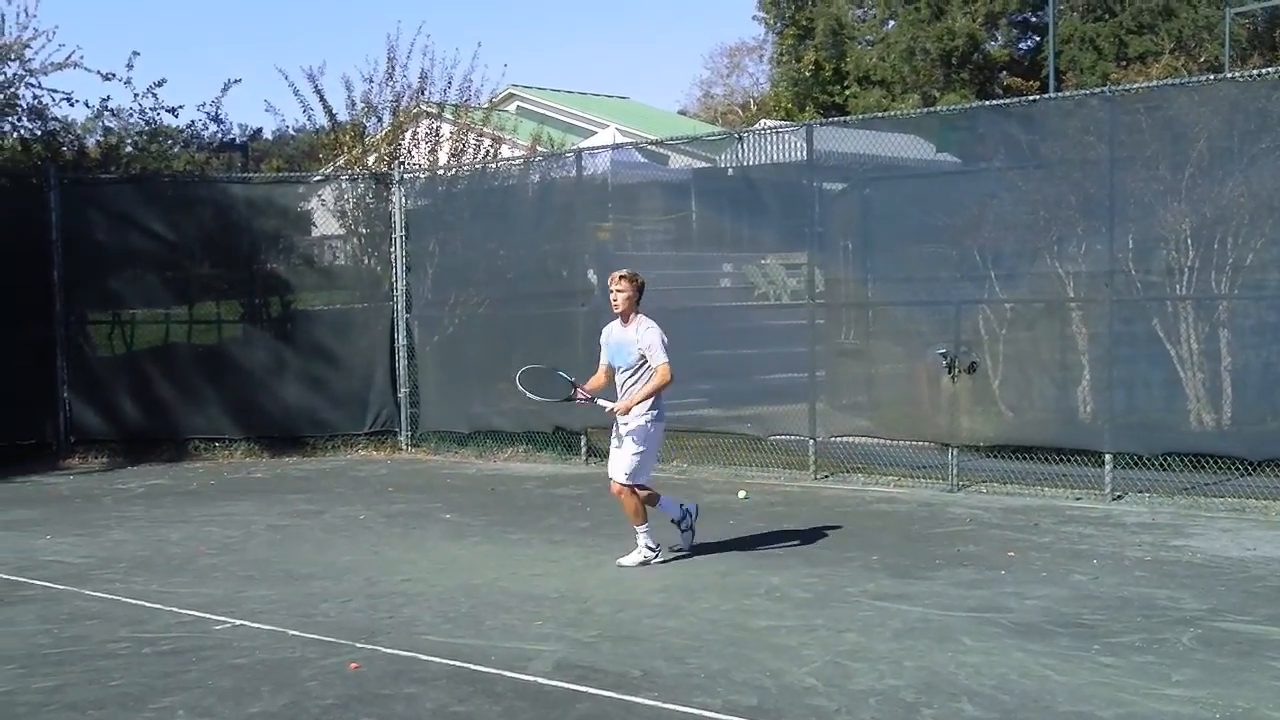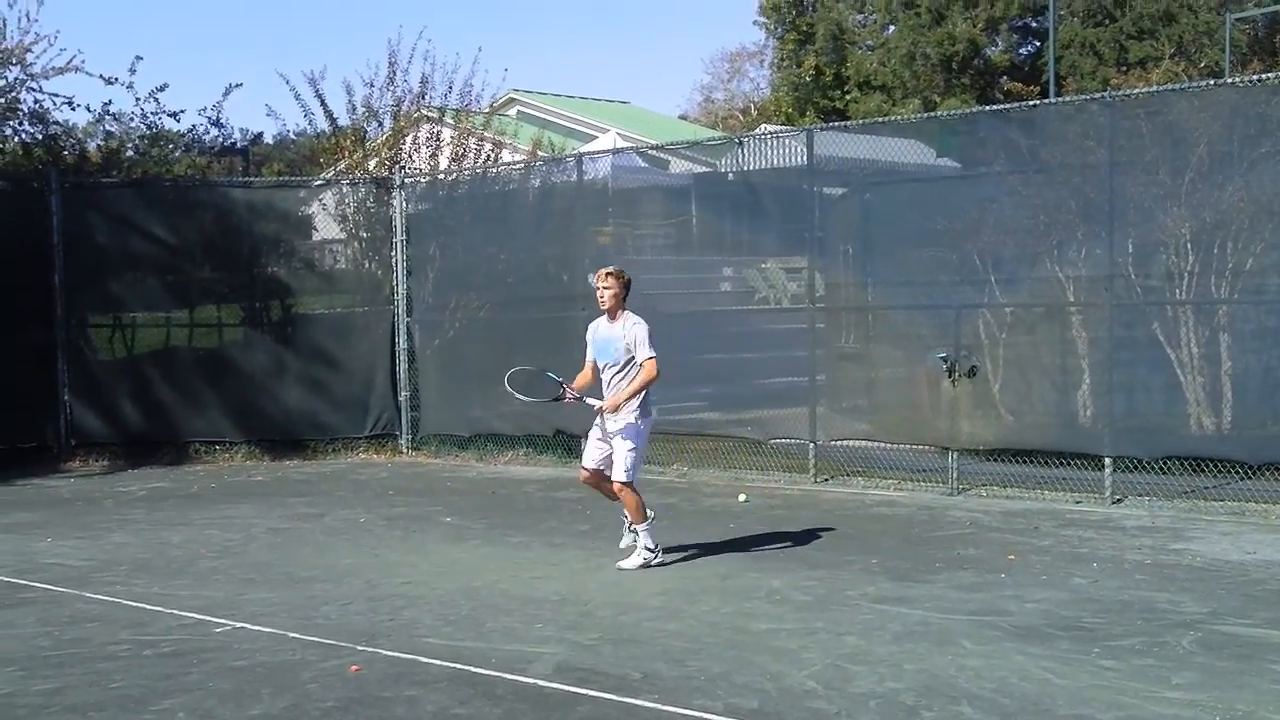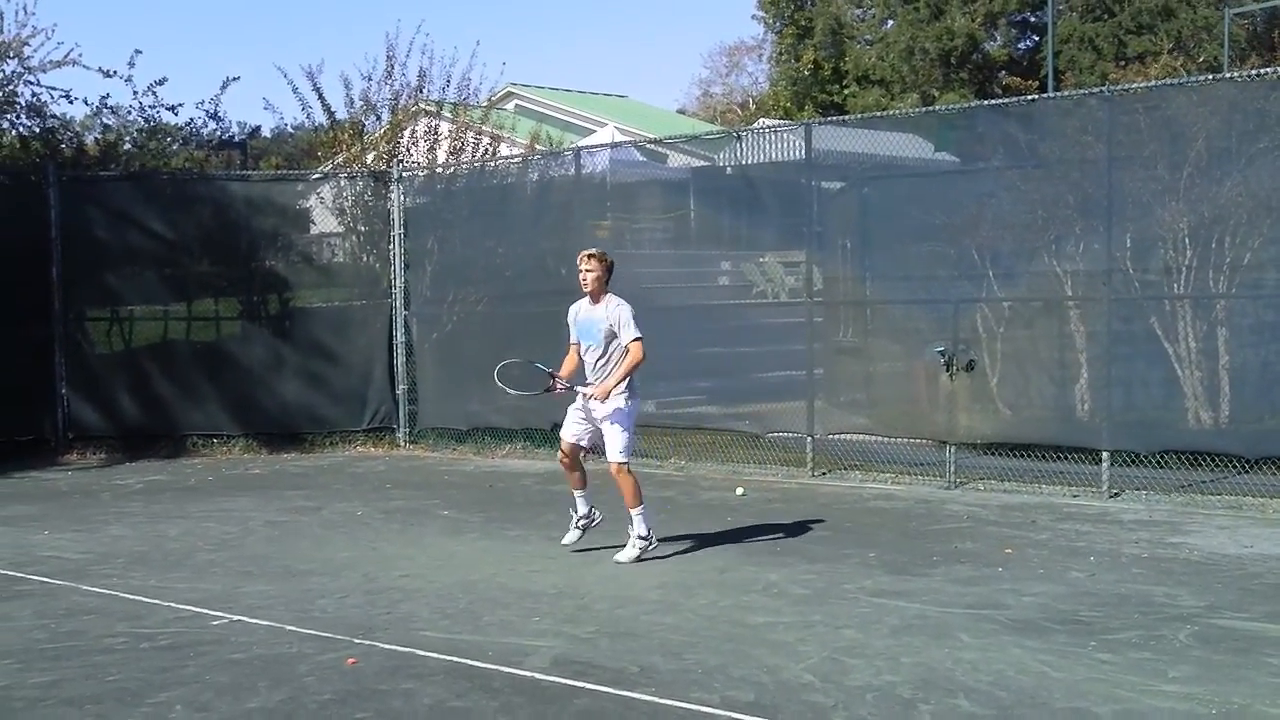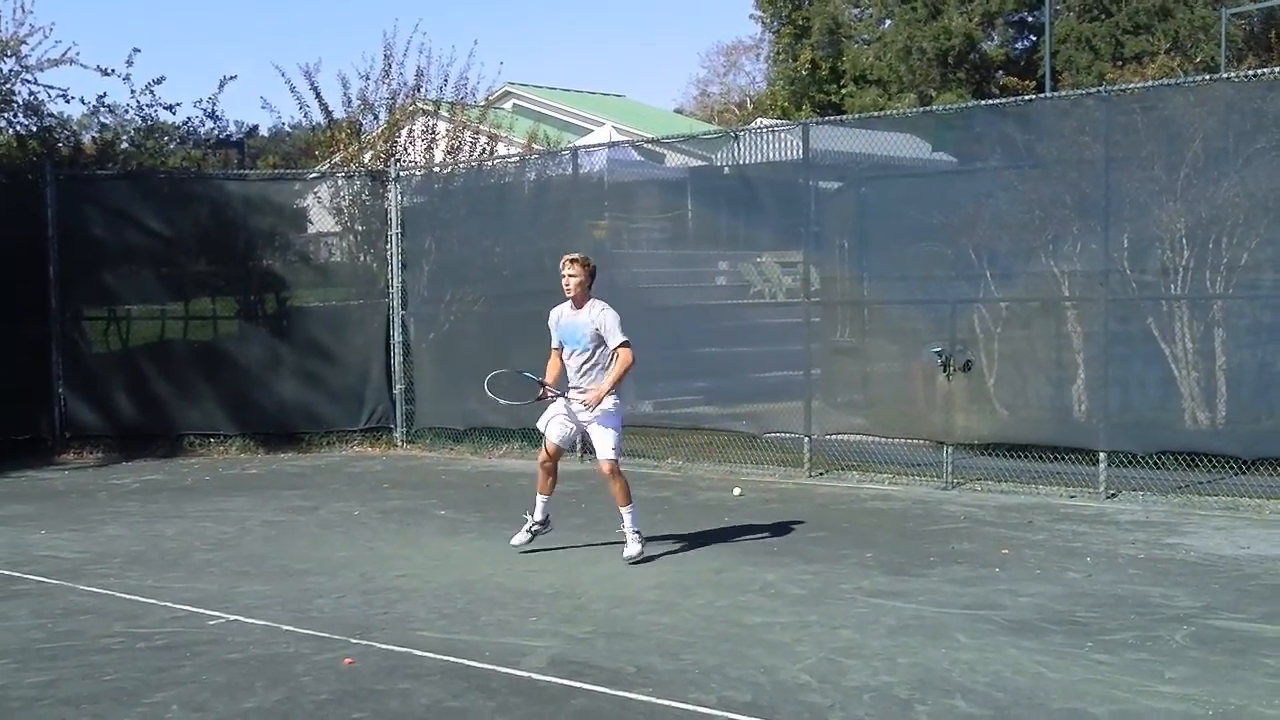
dt=0.1s
person 1, frame 1
left shoulder: (649, 332)
right shoulder: (609, 331)
left elbow: (665, 375)
right elbow: (604, 374)
left wrist: (632, 401)
right wrist: (584, 390)
left hip: (643, 419)
right hip: (624, 419)
left knee: (620, 487)
right knee: (630, 486)
left ankle: (648, 547)
right ankle: (681, 513)
person 1, frame 2
left shoulder: (636, 327)
right shoulder: (595, 328)
left elbow: (651, 371)
right elbow: (590, 371)
left wrist: (620, 399)
right wrist: (572, 389)
left hip: (631, 416)
right hip: (606, 414)
left knee: (621, 485)
right knee: (590, 475)
left ankle: (648, 548)
right ankle: (635, 515)
person 1, frame 3
left shoulder: (619, 309)
right shoulder: (576, 311)
left elbow: (637, 352)
left wrist: (610, 385)
right wrist: (560, 377)
left hip: (618, 400)
right hip: (590, 397)
left knee: (618, 467)
right knee: (566, 455)
left ankle: (642, 535)
right ankle: (585, 514)
person 1, frame 4
left shoulder: (603, 315)
right shoulder: (557, 315)
left elbow: (626, 355)
left wrist: (602, 389)
right wrist: (548, 384)
left hip: (601, 403)
right hip: (570, 399)
left knee: (609, 467)
right knee: (547, 457)
left ankle: (631, 533)
right ankle: (539, 520)
